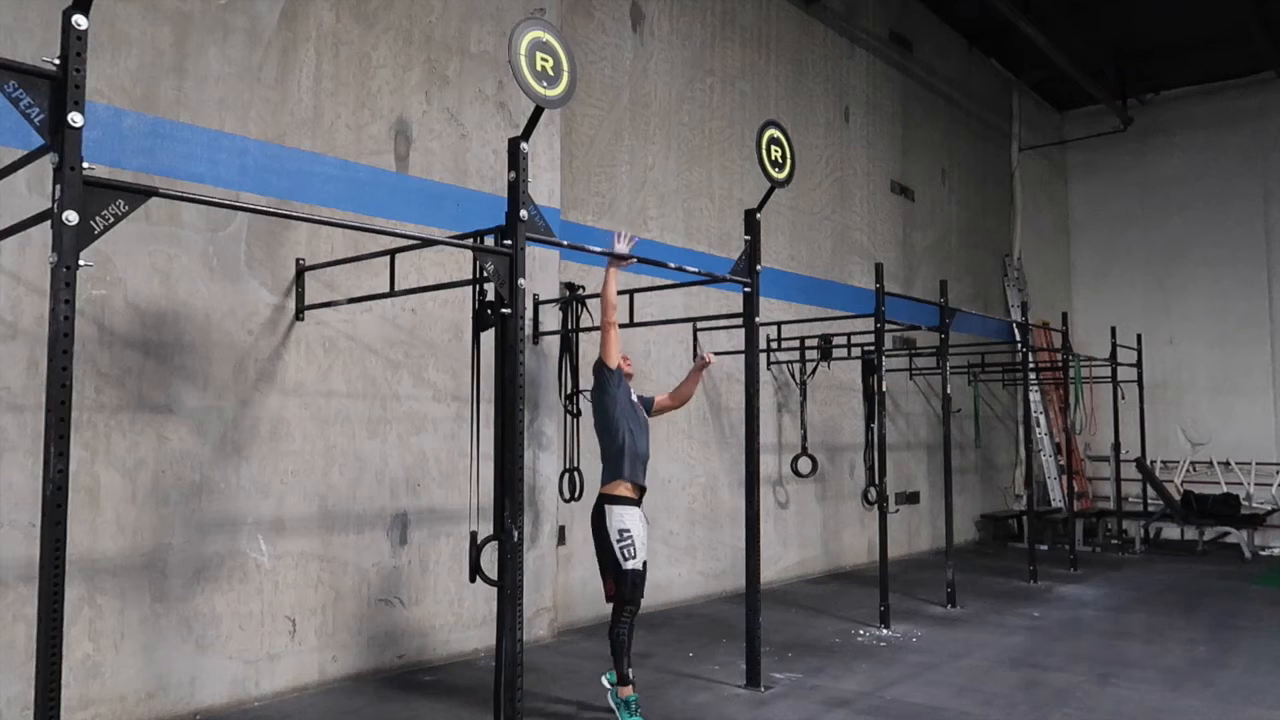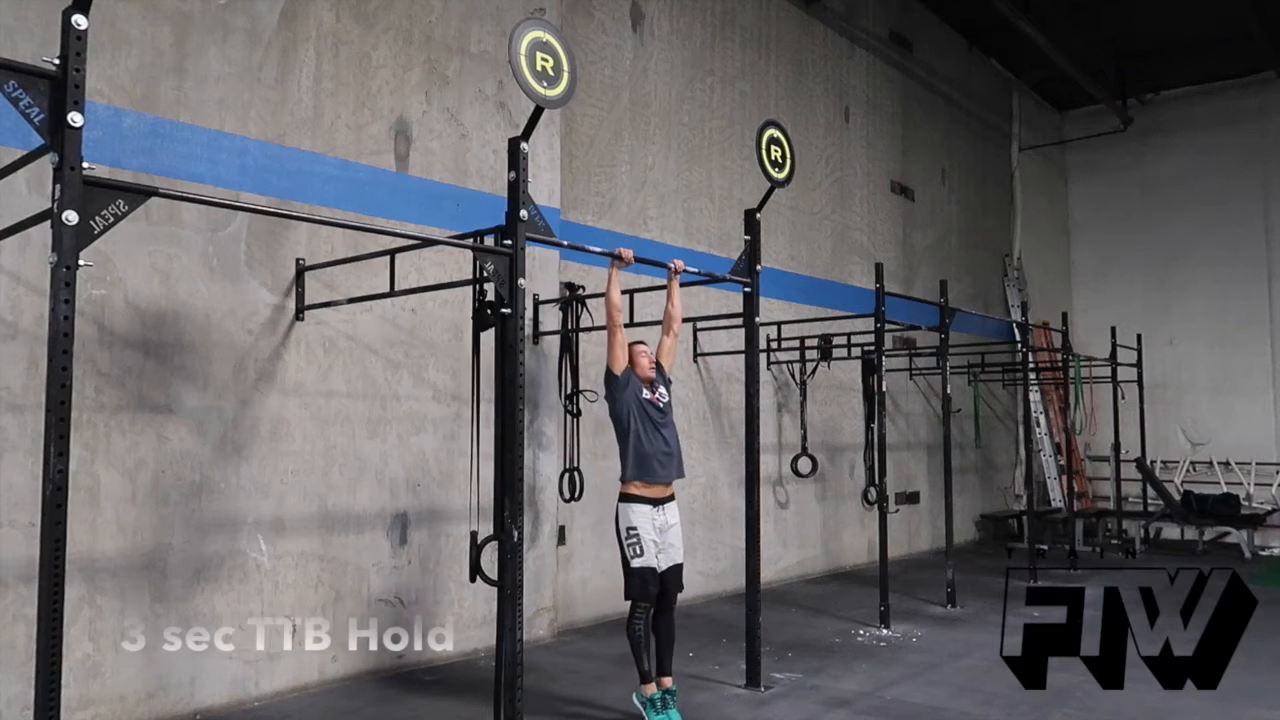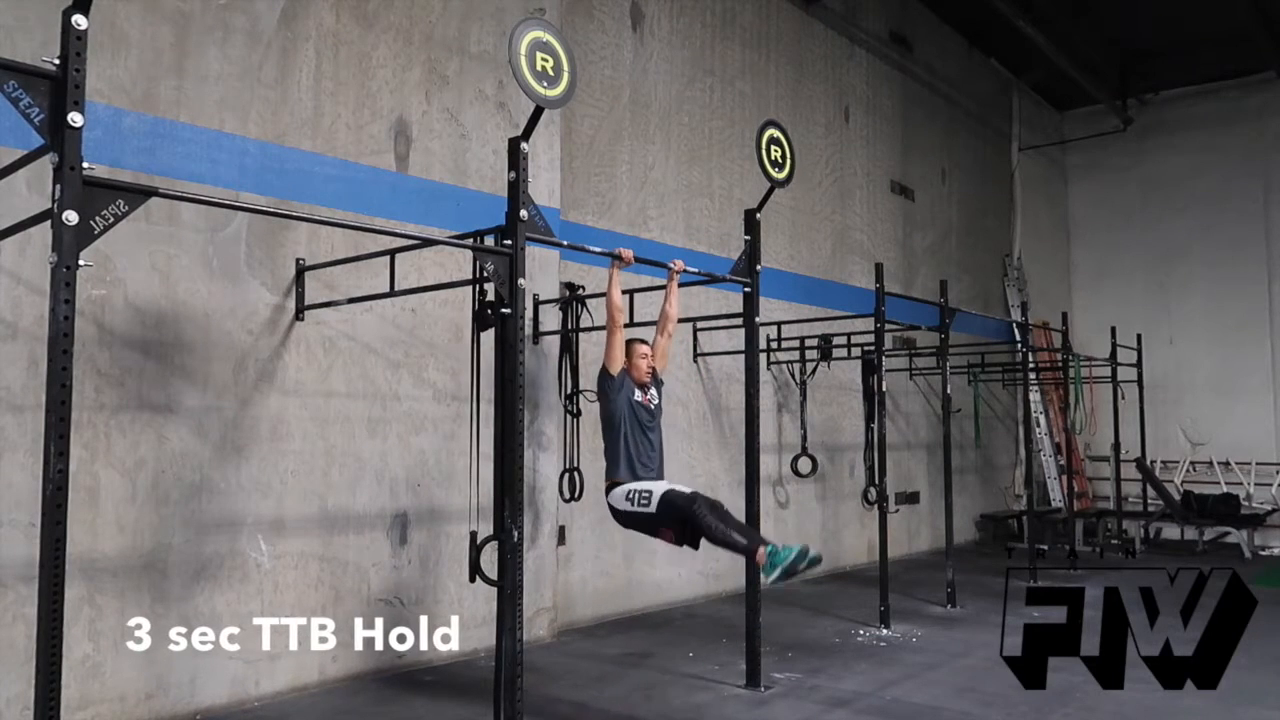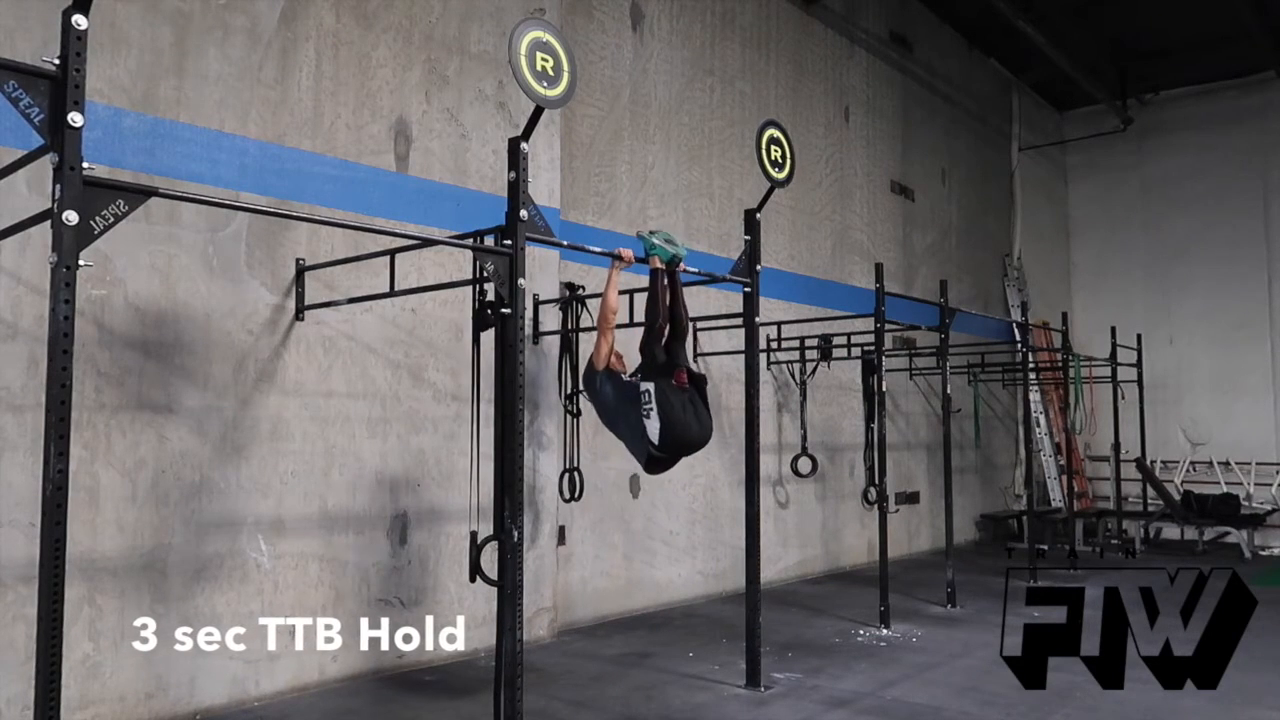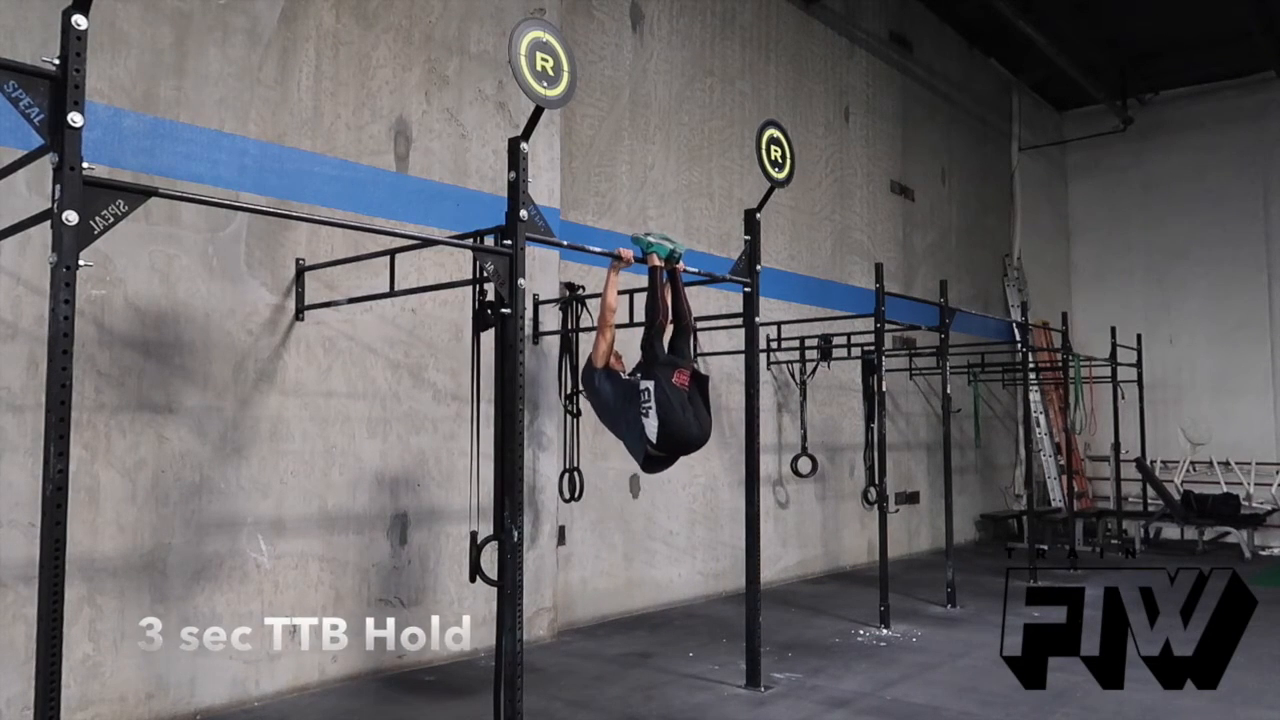
dt=1s
person 1, frame 1
left shoulder: (636, 400)
right shoulder: (607, 386)
left elbow: (676, 400)
right elbow: (609, 321)
left wrist: (698, 369)
right wrist: (613, 267)
left hip: (632, 509)
right hip: (616, 508)
left knee: (627, 599)
right knee: (627, 600)
left ankle: (619, 672)
person 1, frame 2
left shoulder: (661, 385)
right shoulder: (622, 387)
left elbow: (672, 328)
right elbow: (615, 323)
left wrist: (674, 281)
right wrist: (616, 269)
left hip: (668, 507)
right hip: (636, 508)
left knee: (668, 599)
right knee: (643, 599)
person 1, frame 3
left shoulder: (653, 385)
right shoulder: (615, 385)
left elbow: (665, 330)
right elbow: (615, 324)
left wrist: (673, 281)
right wrist: (616, 271)
left hip: (655, 485)
right hip: (627, 492)
left knee: (710, 510)
right knee: (695, 508)
left ankle: (767, 556)
right ankle: (766, 557)
person 1, frame 4
left shoulder: (641, 378)
right shoulder: (599, 381)
left elbow: (662, 326)
right elbow: (606, 324)
left wrist: (671, 278)
right wrist: (615, 270)
left hip: (694, 431)
left knee: (677, 336)
right knee: (653, 340)
person 1, frame 5
left shoulder: (641, 377)
right shoulder: (598, 380)
left elbow: (662, 324)
right elbow: (606, 324)
left wrist: (671, 278)
right wrist: (614, 270)
right knee: (655, 333)
